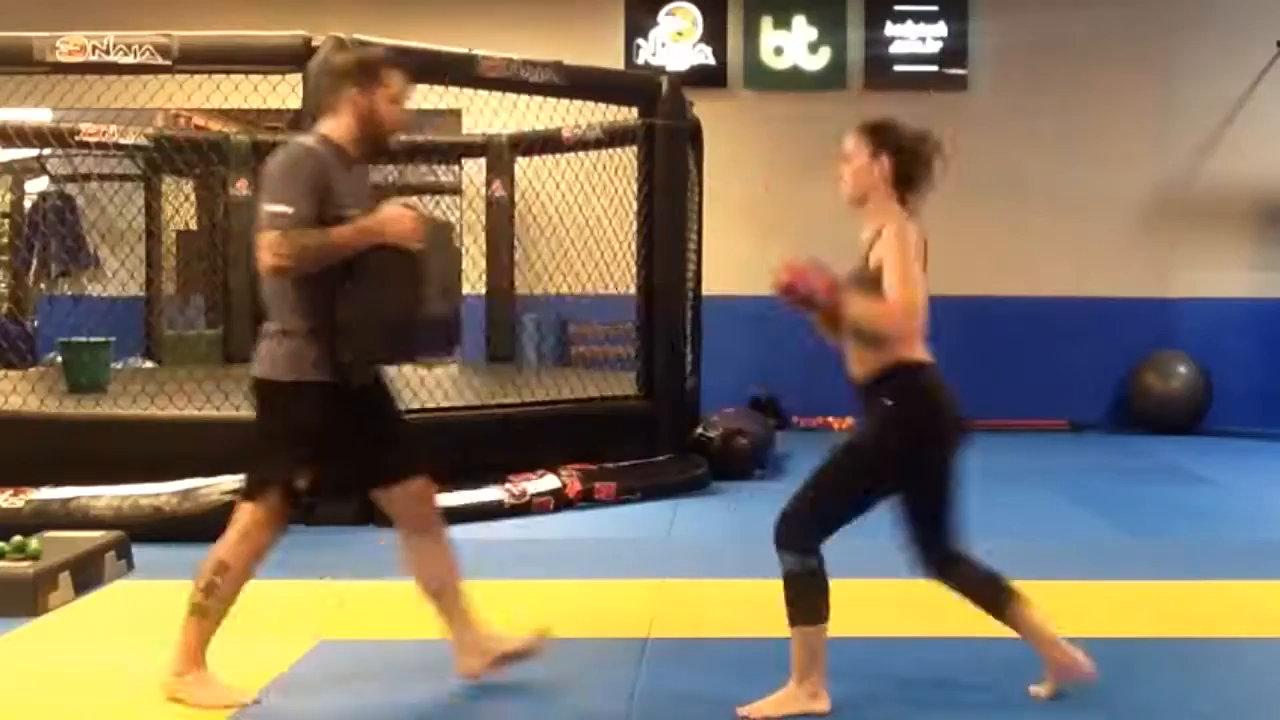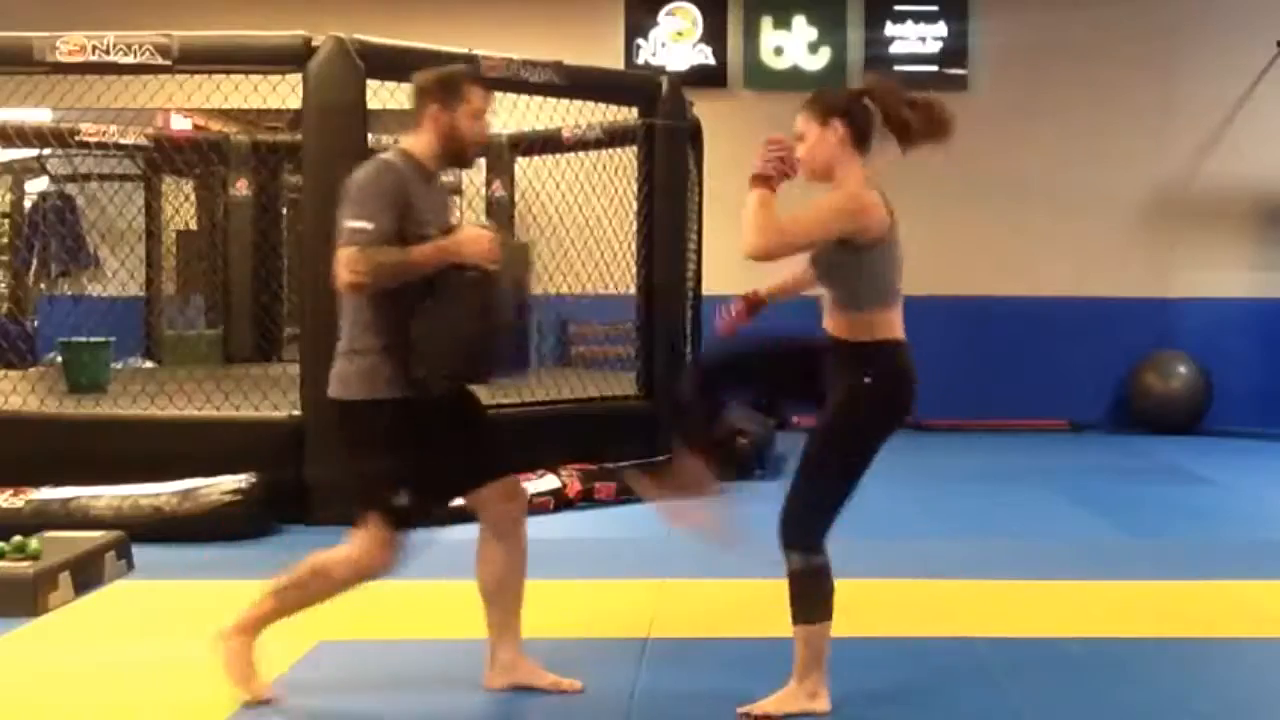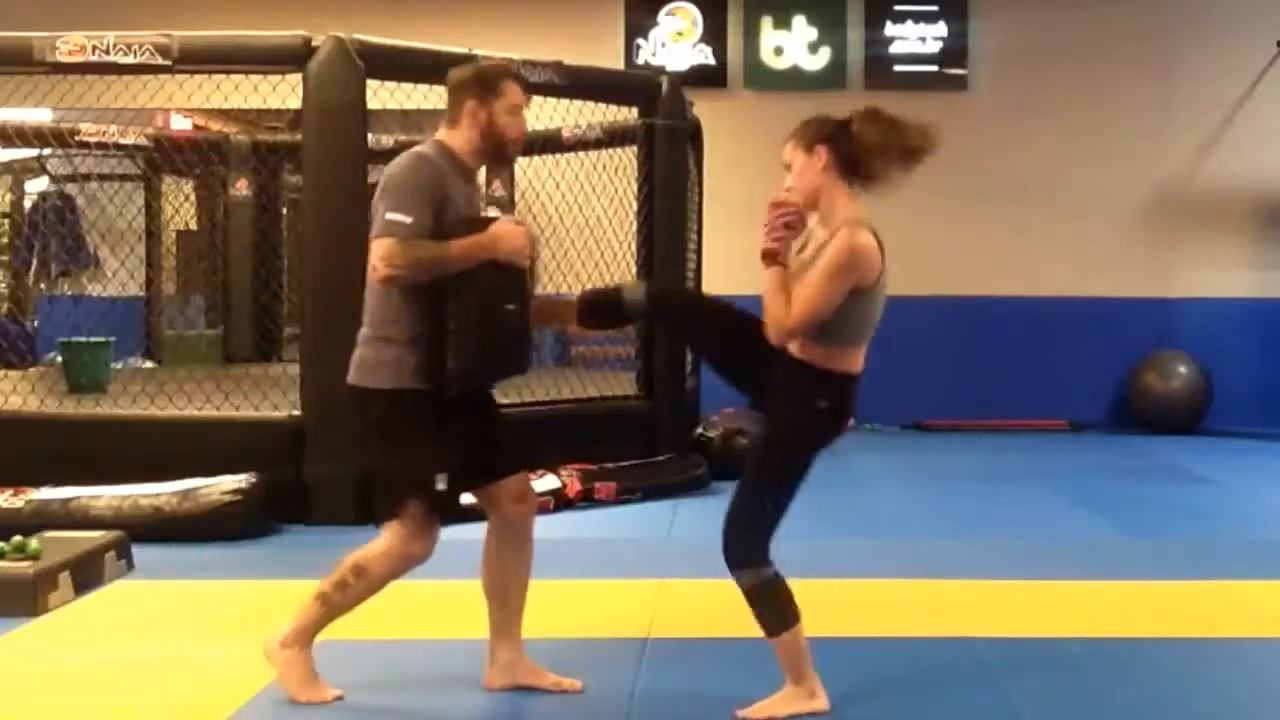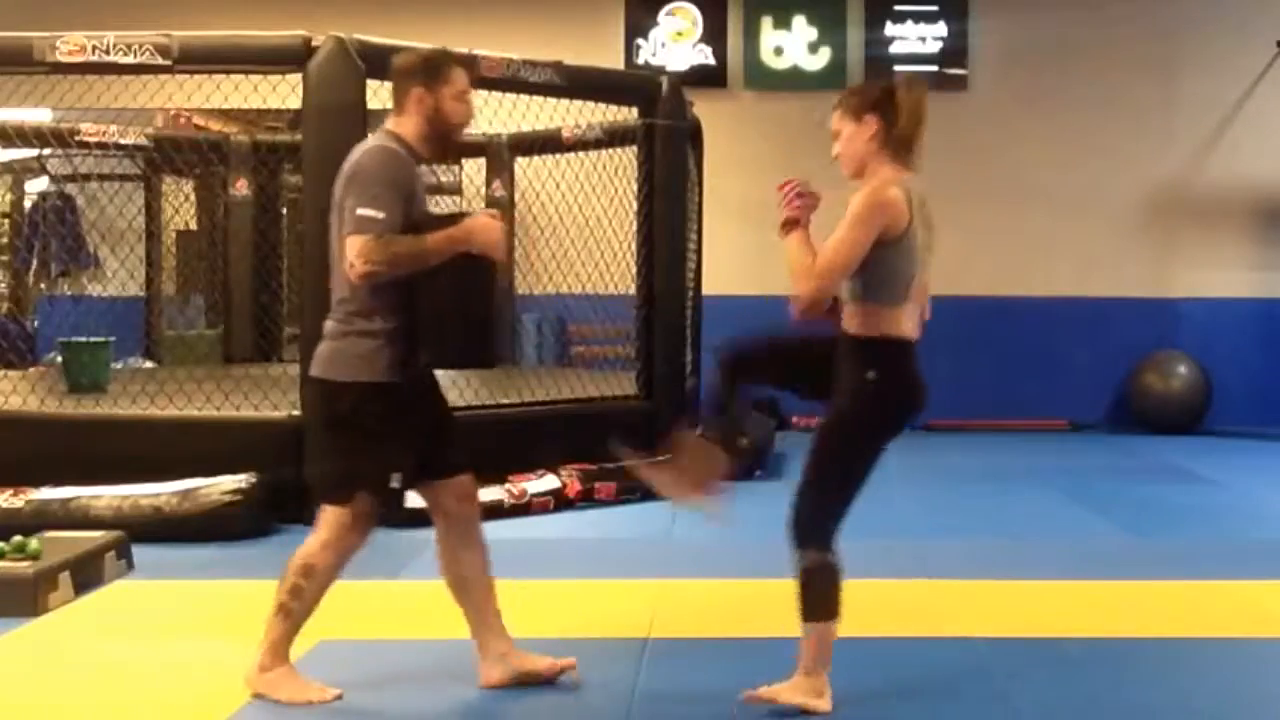
dt=0.2s
person 1, frame 1
left shoulder: (351, 169)
right shoulder: (298, 161)
right elbow: (275, 256)
left wrist: (394, 241)
right wrist: (373, 230)
left hip: (352, 373)
right hip: (298, 375)
left knee: (415, 506)
right knee: (261, 524)
left ankle: (472, 644)
right ankle: (187, 665)
person 1, frame 2
left shoulder: (436, 188)
right shoulder: (383, 179)
right elbow: (353, 271)
left wrist: (472, 262)
right wrist: (452, 249)
left hip: (433, 384)
right hip: (376, 392)
left knee: (504, 505)
right knee: (373, 550)
left ankle: (507, 659)
right ankle: (245, 633)
person 1, frame 3
left shoulder: (462, 178)
right shoulder: (420, 171)
right elbow: (389, 265)
right wrist: (488, 246)
right hip: (399, 380)
left knee: (513, 504)
right knee: (411, 538)
left ankle: (508, 659)
right ankle: (293, 643)
person 1, frame 4
left shoulder: (405, 164)
right shoulder: (378, 162)
right elbow: (363, 261)
left wrist: (464, 245)
right wrist: (459, 237)
left hip: (402, 370)
right hip: (360, 374)
left knee: (459, 503)
right knee: (345, 525)
left ankle: (497, 652)
right ankle: (271, 664)
person 2, frame 1
left shoulder: (896, 234)
right shoulder: (880, 238)
left elbow: (903, 326)
right elbow: (848, 331)
left wrist: (829, 293)
right wrist: (813, 299)
left hip: (903, 415)
right hip: (916, 412)
left knee: (795, 532)
right knee: (941, 557)
right ankle: (1057, 653)
person 2, frame 2
left shoulder: (855, 203)
right shoulder: (842, 197)
left elbow: (759, 244)
left wrist: (764, 179)
right wrist: (761, 297)
left hip: (873, 382)
right hip: (845, 359)
left knee: (801, 527)
right knee: (709, 373)
right ankle: (692, 478)
person 2, frame 3
left shoulder: (849, 243)
right shoulder: (825, 224)
left elbow: (781, 328)
left wrist: (775, 253)
left hip: (812, 401)
right hip: (789, 371)
left knee: (744, 544)
right knee: (667, 302)
right ankle: (569, 310)
person 2, frame 4
left shoulder: (877, 197)
right shoulder: (907, 197)
left elbow: (808, 291)
right elbow: (919, 304)
left wrist: (796, 223)
left hip: (878, 380)
right hip: (862, 362)
left knee: (812, 525)
right knee: (738, 359)
right ankle: (694, 464)
